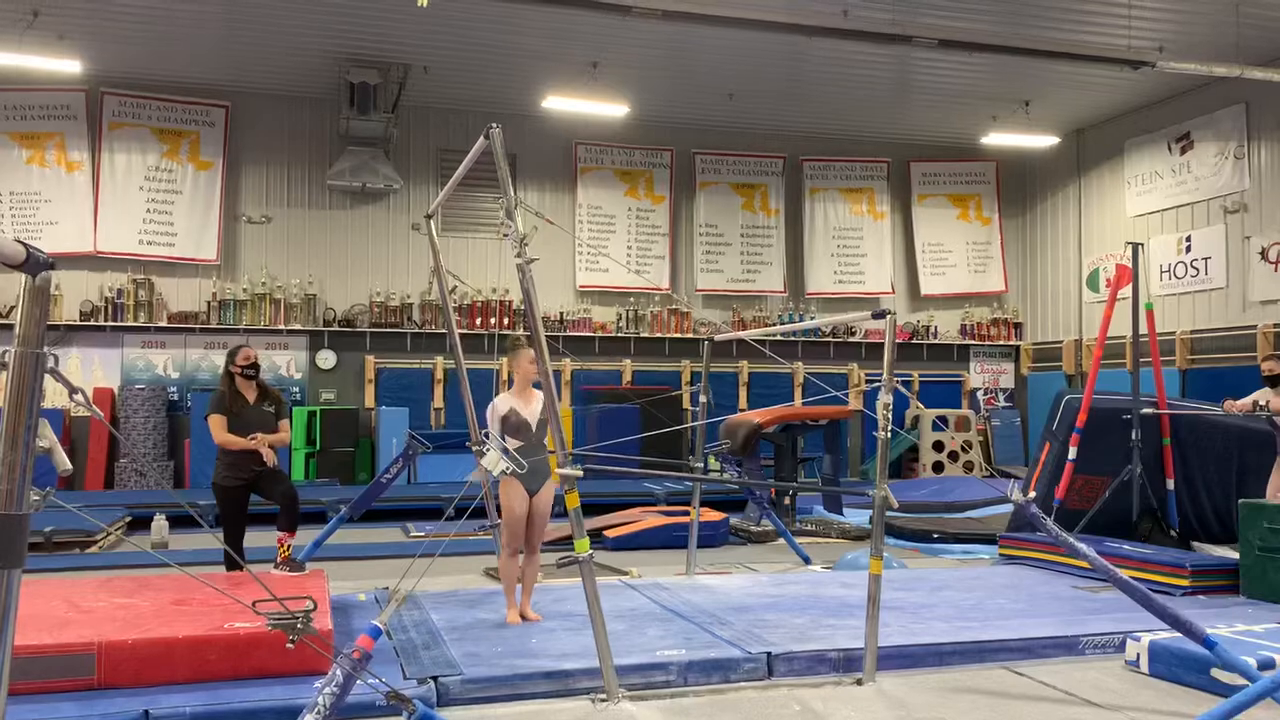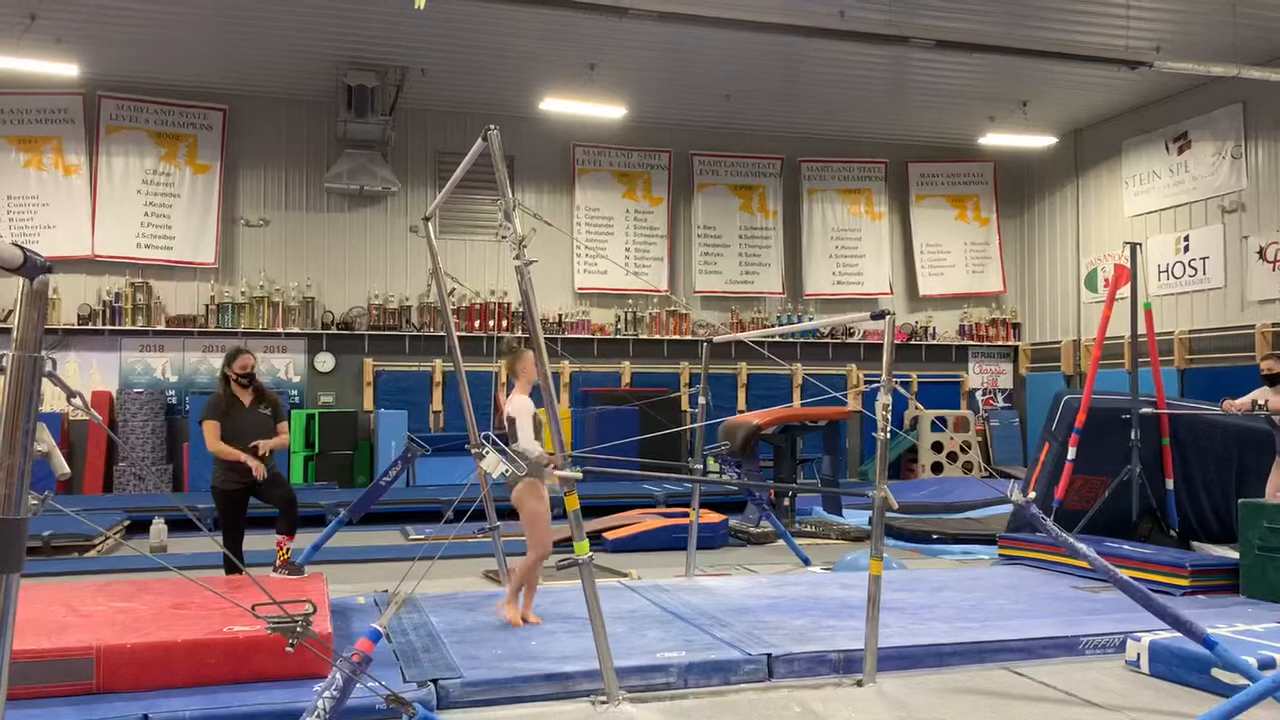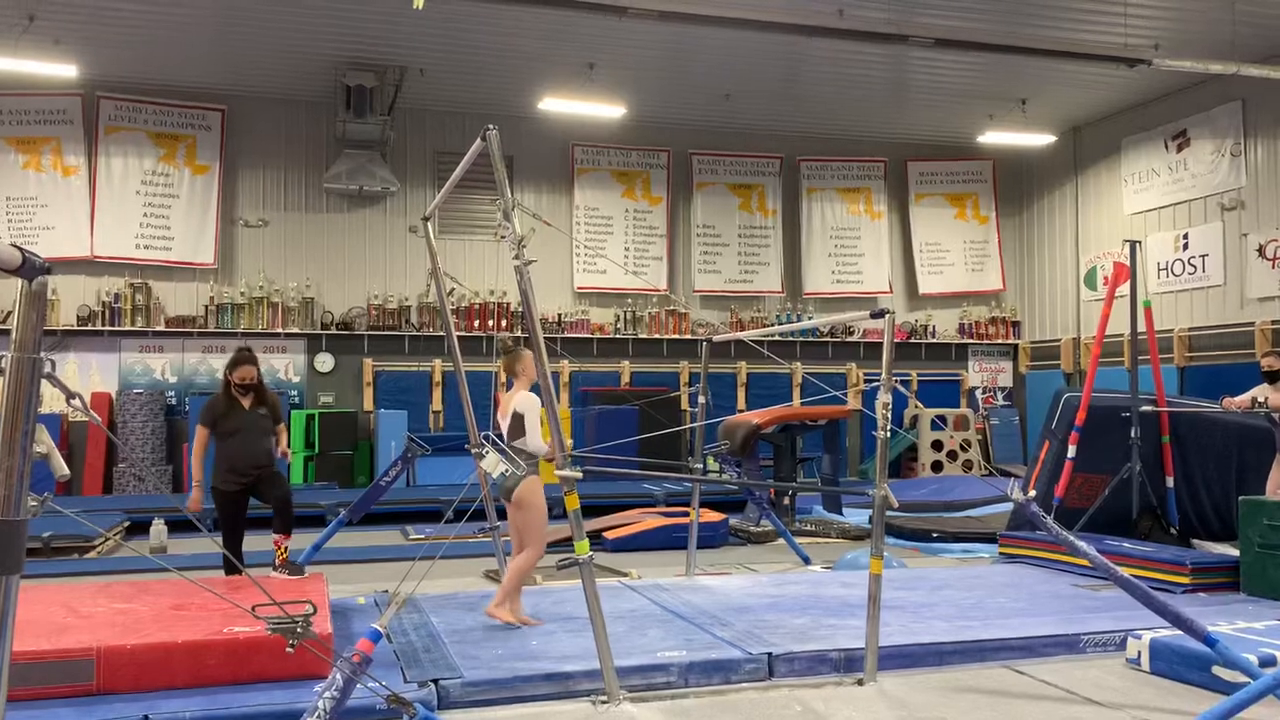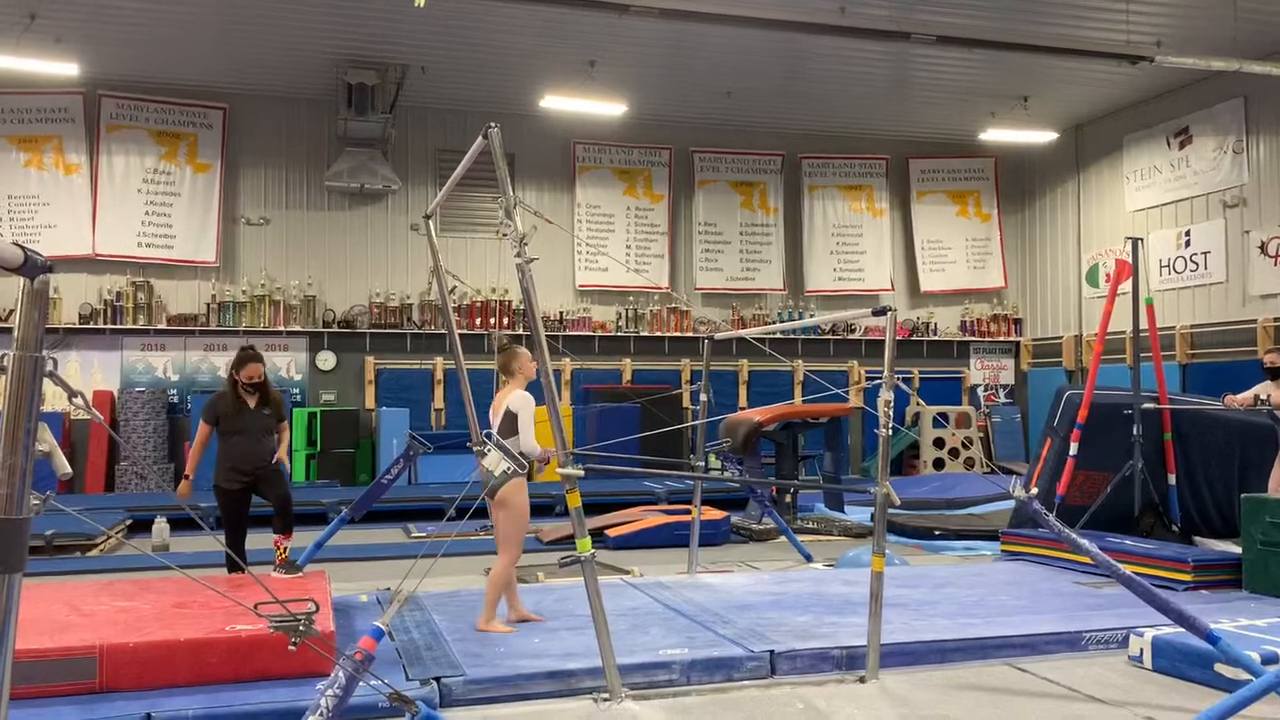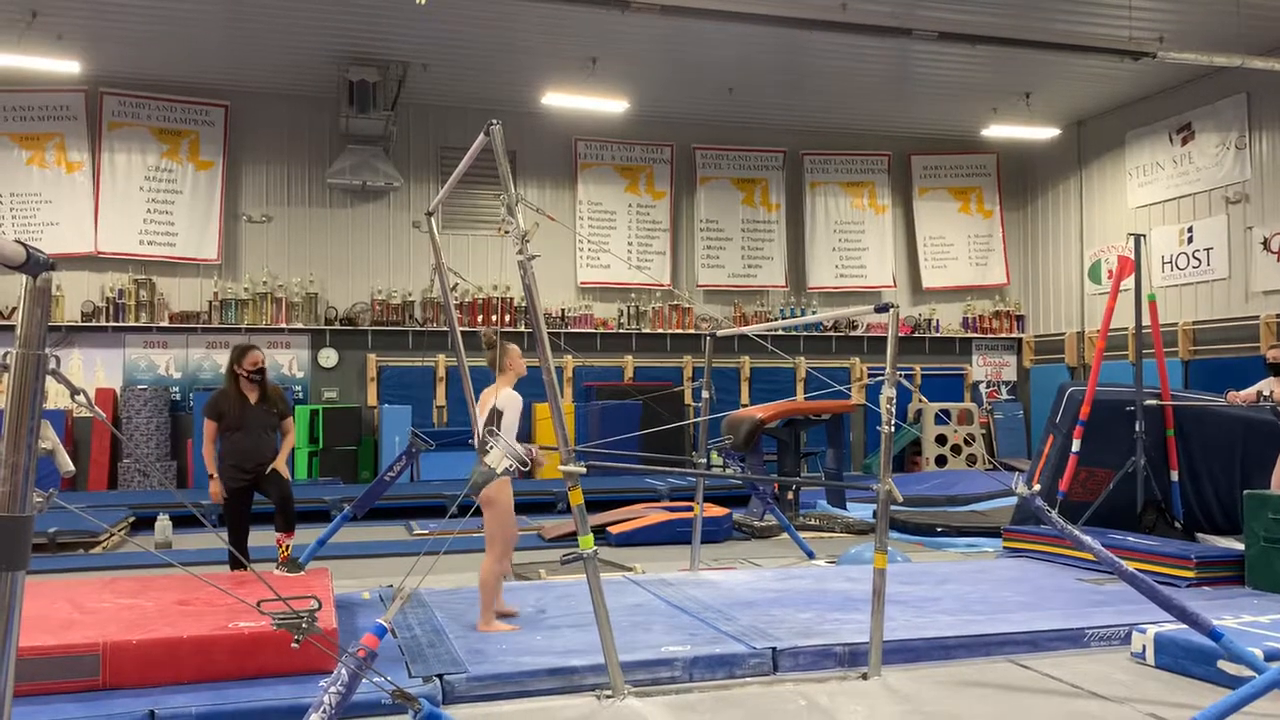
dt=0.3s
person 1, frame 1
left shoulder: (545, 399)
right shoulder: (500, 404)
left wrist: (555, 474)
left hip: (543, 477)
right hip: (514, 479)
left knee: (534, 547)
right knee: (512, 547)
left ankle: (526, 604)
right ankle: (511, 606)
person 1, frame 2
left shoulder: (520, 402)
right shoulder: (521, 403)
right elbow: (528, 447)
left wrist: (545, 466)
right wrist: (551, 462)
left hip: (534, 479)
right hip: (526, 480)
left knee: (540, 550)
right knee: (541, 549)
left ankle: (526, 608)
right ankle: (511, 601)
person 1, frame 3
left shoulder: (505, 402)
right shoulder: (529, 399)
right elbow: (535, 445)
left wrist: (548, 448)
right wrist: (552, 452)
left hip: (508, 477)
right hip: (525, 479)
left knee: (520, 550)
right knee: (535, 549)
left ankle: (516, 611)
right ankle: (497, 603)
person 1, frame 4
left shoulder: (498, 399)
right shoulder: (523, 398)
right elbow: (527, 446)
left wrist: (536, 453)
right wrist: (543, 454)
left hip: (495, 476)
right hip: (511, 480)
left knee: (506, 552)
right knee: (510, 554)
left ankle: (515, 609)
right ankle: (486, 618)
person 1, frame 5
left shoulder: (486, 395)
right shoulder: (512, 398)
right elbow: (507, 446)
left wrist: (520, 450)
right wrist: (528, 453)
left hip: (481, 473)
right hip: (495, 478)
left knee: (508, 541)
right knee: (498, 551)
left ankle: (494, 601)
right ankle: (487, 620)
person 2, frame 1
left shoulder: (273, 398)
right shoulder: (221, 399)
left elbow: (286, 436)
right elbow: (220, 437)
left wrist: (266, 438)
right wrist: (256, 445)
left hip: (264, 470)
right hip: (230, 476)
left knee: (290, 496)
right knee: (233, 535)
left ankle: (283, 559)
person 2, frame 2
left shoulder: (270, 400)
right shoulder: (217, 403)
left elbow: (285, 437)
right elbow: (213, 444)
left wrist: (268, 443)
right wrist: (246, 458)
left hip: (264, 473)
right hip: (229, 479)
left knee: (288, 499)
right knee: (232, 538)
left ankle: (282, 562)
person 2, frame 3
left shoulder: (269, 401)
right shoulder: (215, 406)
left elbow: (280, 432)
right elbow: (198, 449)
left wrist: (282, 446)
right wrist: (197, 487)
left hip: (264, 472)
right hip: (228, 481)
left knee: (283, 499)
right knee: (232, 539)
left ankle: (281, 563)
person 2, frame 4
left shoulder: (273, 399)
right shoulder: (219, 402)
left elbow: (284, 430)
right elbow: (200, 442)
left wrist: (282, 450)
right wrist: (187, 477)
left hip: (265, 470)
right hip: (230, 478)
left knee: (283, 498)
right knee: (234, 537)
left ankle: (282, 561)
person 2, frame 5
left shoulder: (275, 396)
right shoulder: (221, 399)
left elbow: (289, 433)
right elbow: (209, 442)
left wrist: (281, 460)
right wrist: (214, 478)
left hip: (267, 468)
right hip: (233, 475)
left knee: (285, 497)
right knee: (237, 533)
left ankle: (284, 559)
